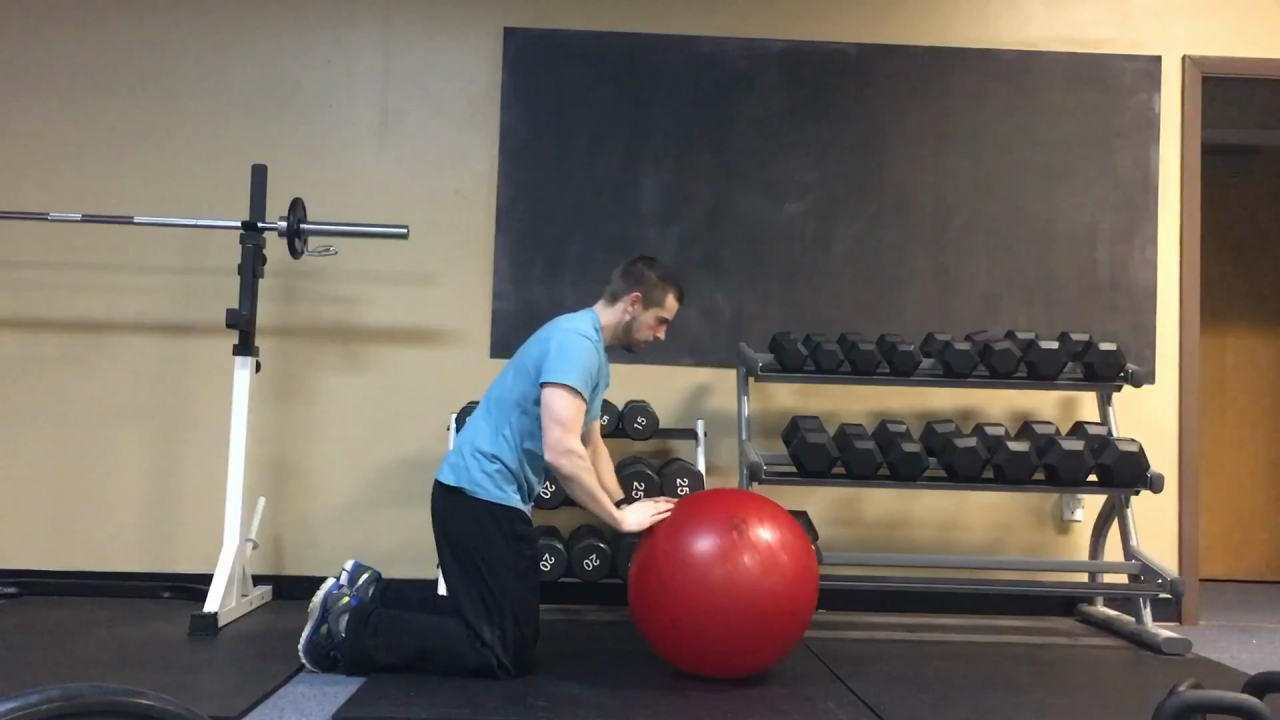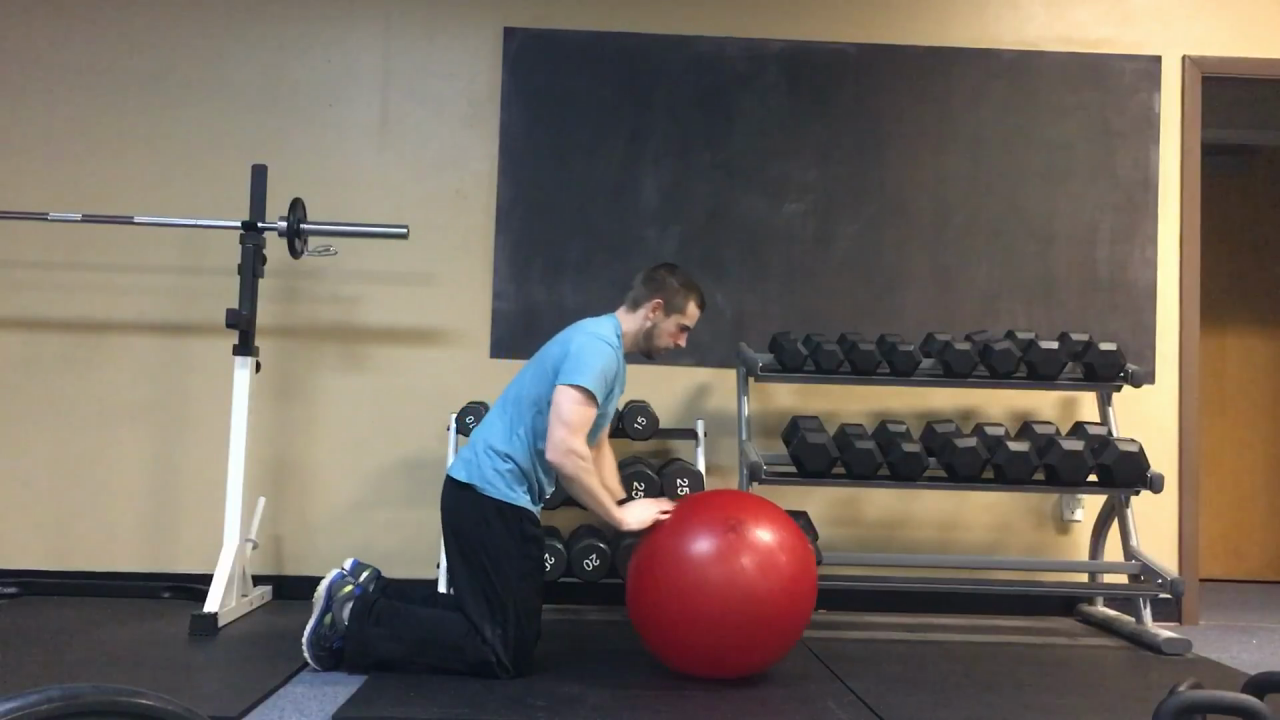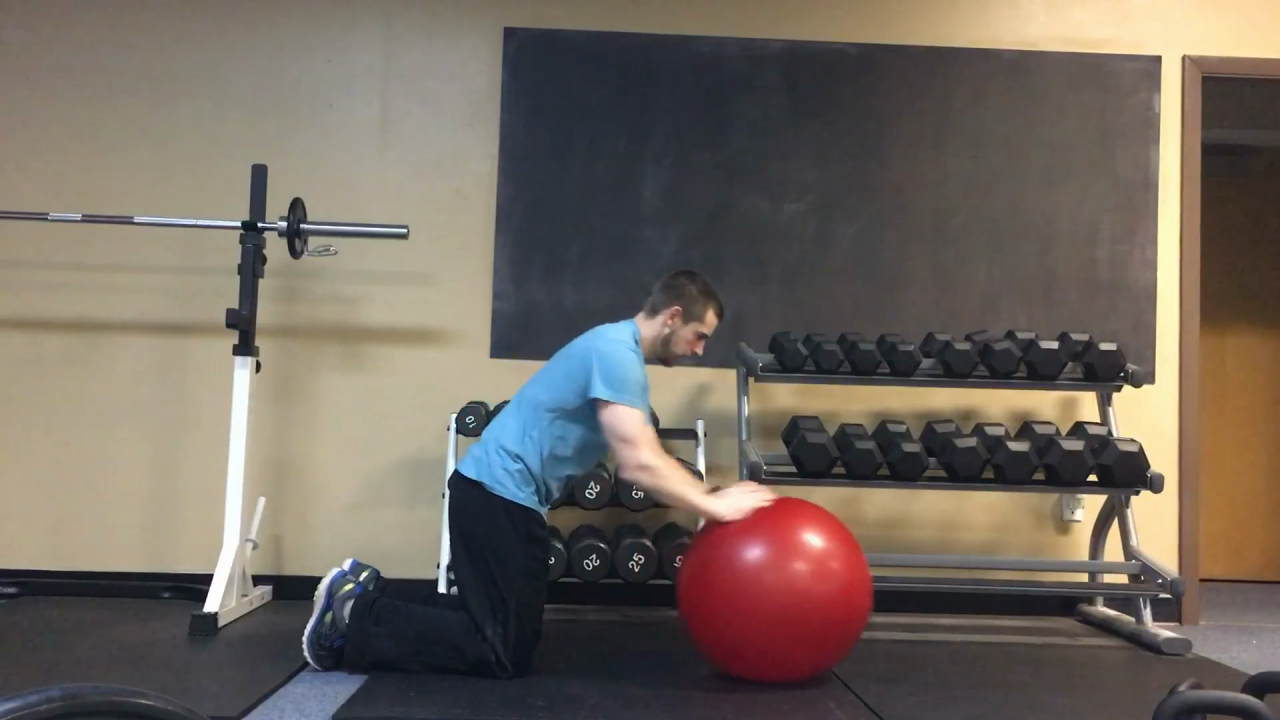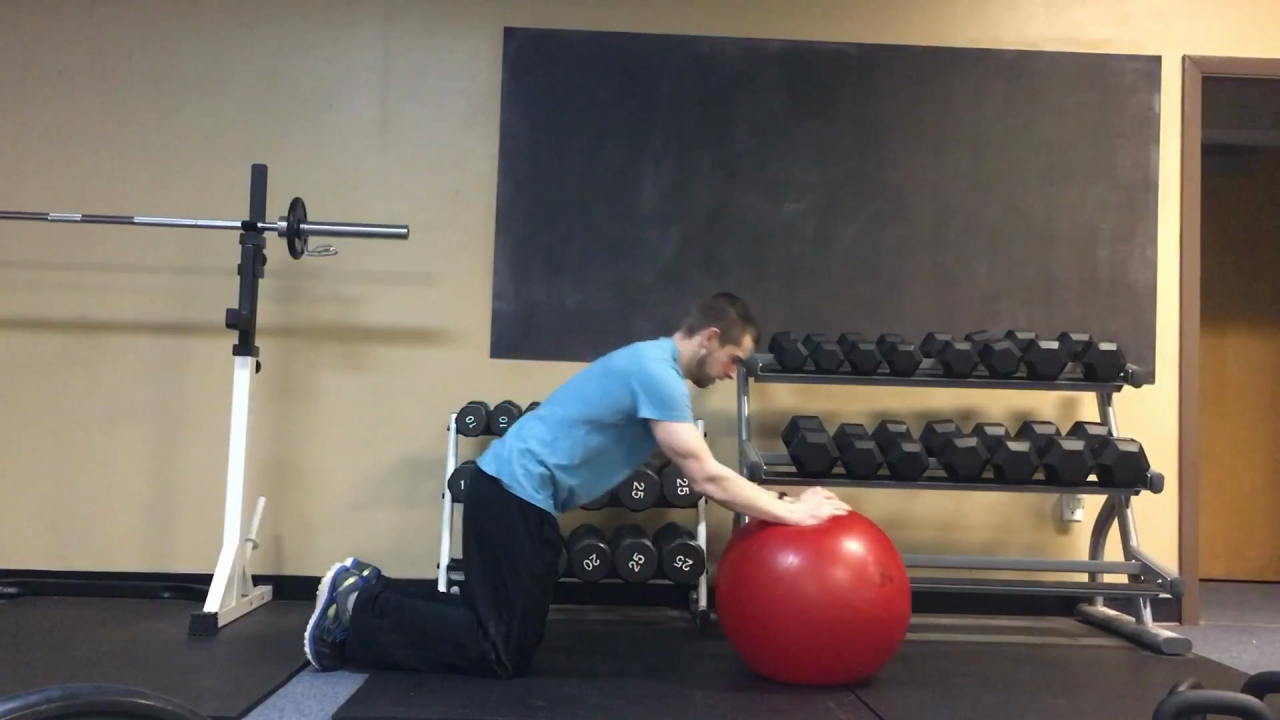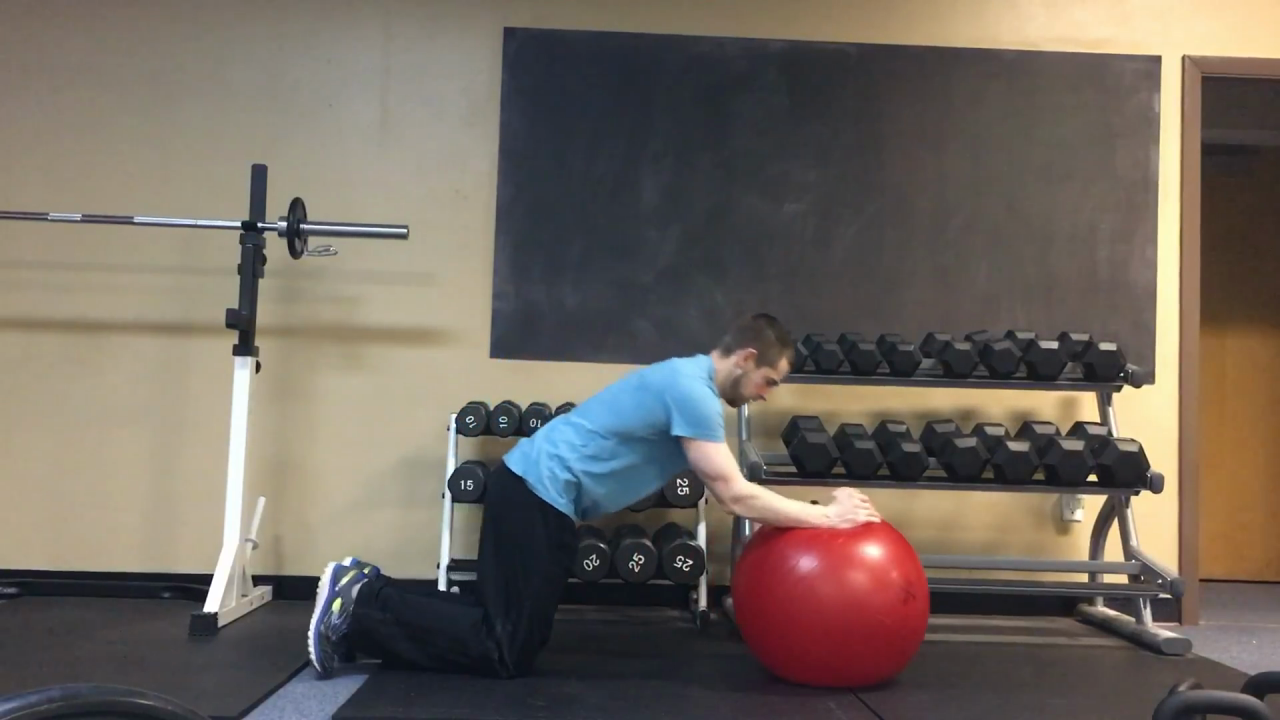
dt=0.2s
person 1, frame 1
left shoulder: (589, 348)
right shoulder: (576, 342)
left elbow: (591, 447)
right elbow: (562, 454)
left wrist: (625, 508)
right wrist: (619, 520)
left hip: (482, 495)
right hip: (480, 497)
left knee: (492, 625)
right knee: (506, 653)
left ankle: (370, 595)
right ankle: (350, 626)
person 1, frame 2
left shoulder: (605, 349)
right shoulder: (597, 345)
left elbow: (598, 449)
right elbow: (564, 453)
left wrist: (625, 507)
right wrist: (619, 517)
left hip: (489, 493)
right hip: (490, 495)
left knee: (497, 625)
right knee: (506, 651)
left ankle: (367, 593)
right ankle: (352, 620)
person 1, frame 3
left shoulder: (622, 351)
right shoulder: (617, 353)
left elbow: (653, 456)
right elbow: (638, 465)
left wrist: (714, 497)
right wrist: (715, 508)
left hip: (495, 489)
right hip: (500, 492)
left knee: (501, 625)
right knee: (505, 651)
left ankle: (367, 593)
right ankle: (354, 620)
person 1, frame 4
left shoulder: (656, 367)
right shoulder: (657, 371)
left elbow: (705, 475)
right elbow: (706, 478)
left wrist: (780, 504)
right wrist: (791, 513)
left hip: (509, 488)
right hip: (516, 493)
left knee: (504, 630)
right knee: (506, 652)
left ankle: (368, 593)
right ankle: (357, 615)
person 1, frame 5
left shoulder: (690, 382)
right shoulder: (693, 390)
left elbow: (732, 492)
right elbow: (734, 497)
left wrist: (815, 512)
right wrist: (827, 517)
left hip: (530, 488)
right hip: (538, 494)
left knee: (504, 629)
right knee: (508, 652)
left ankle: (367, 591)
right ankle: (356, 611)
